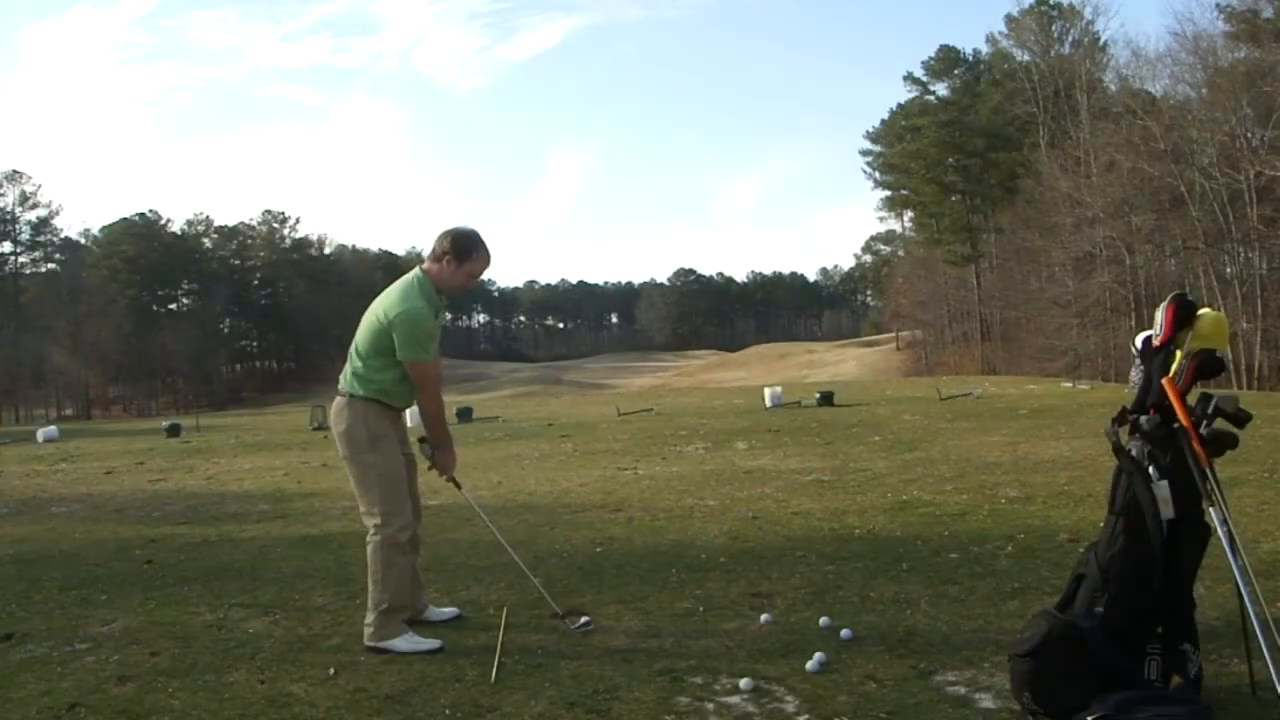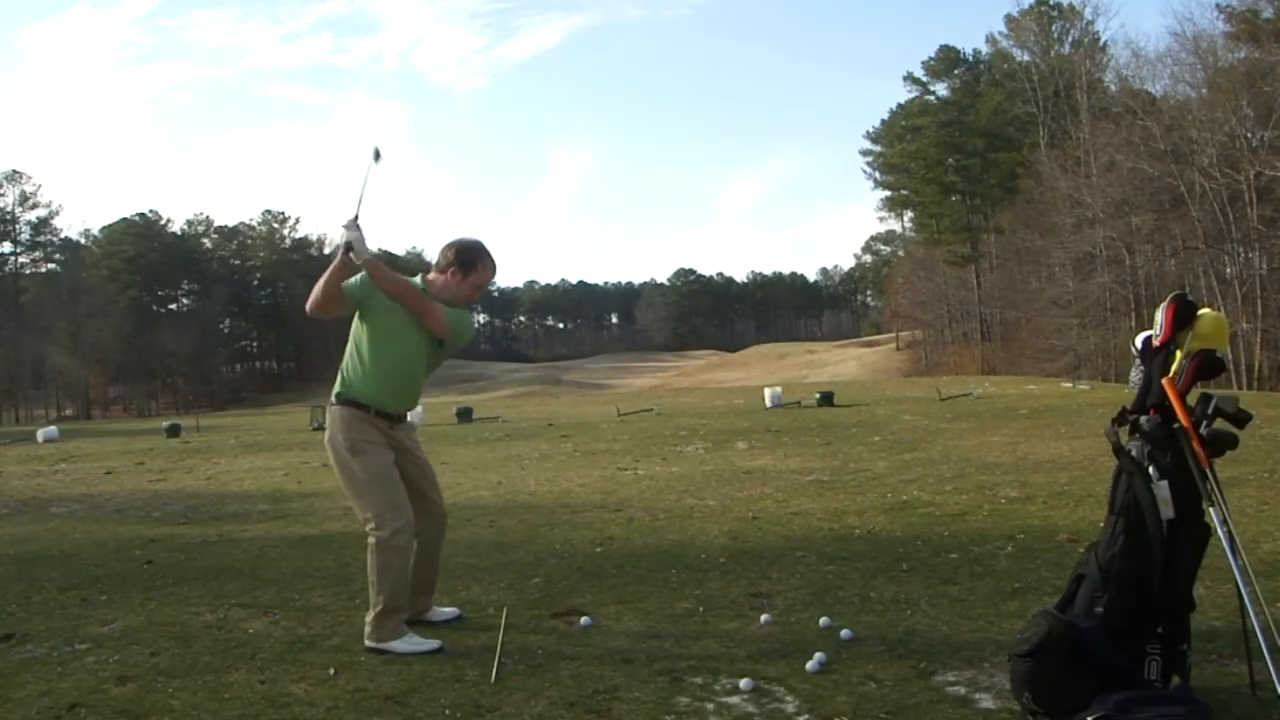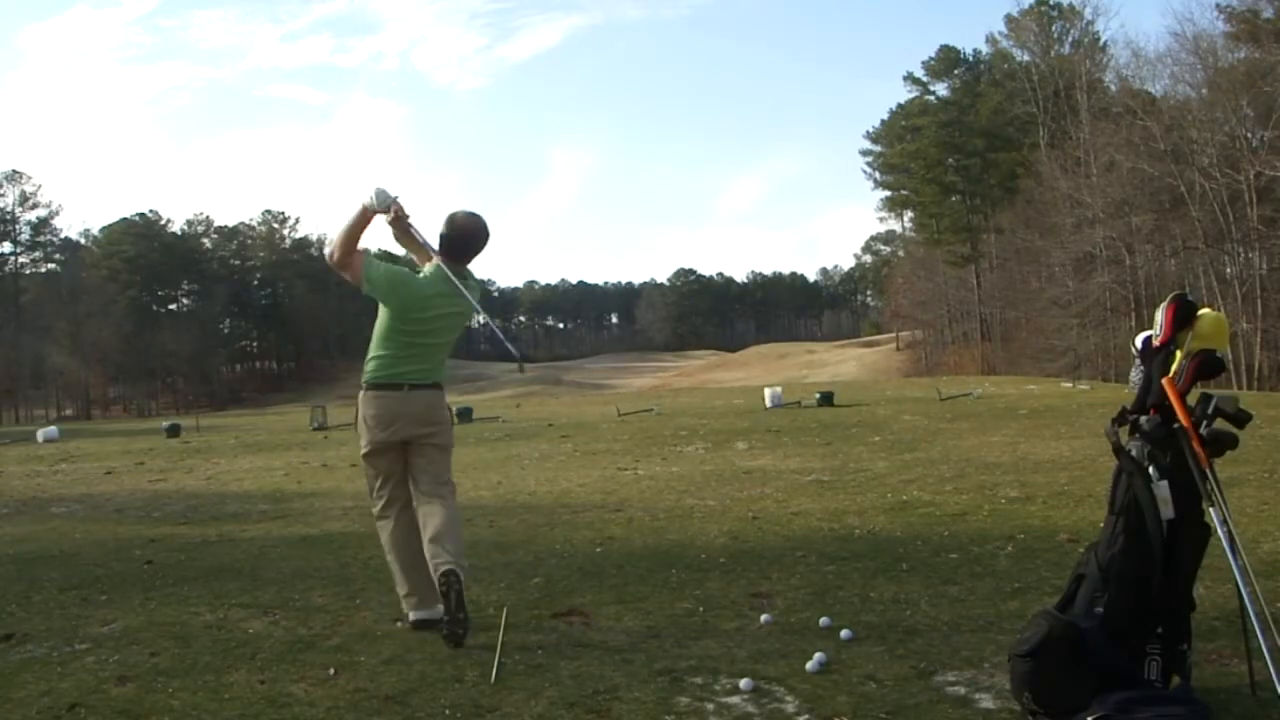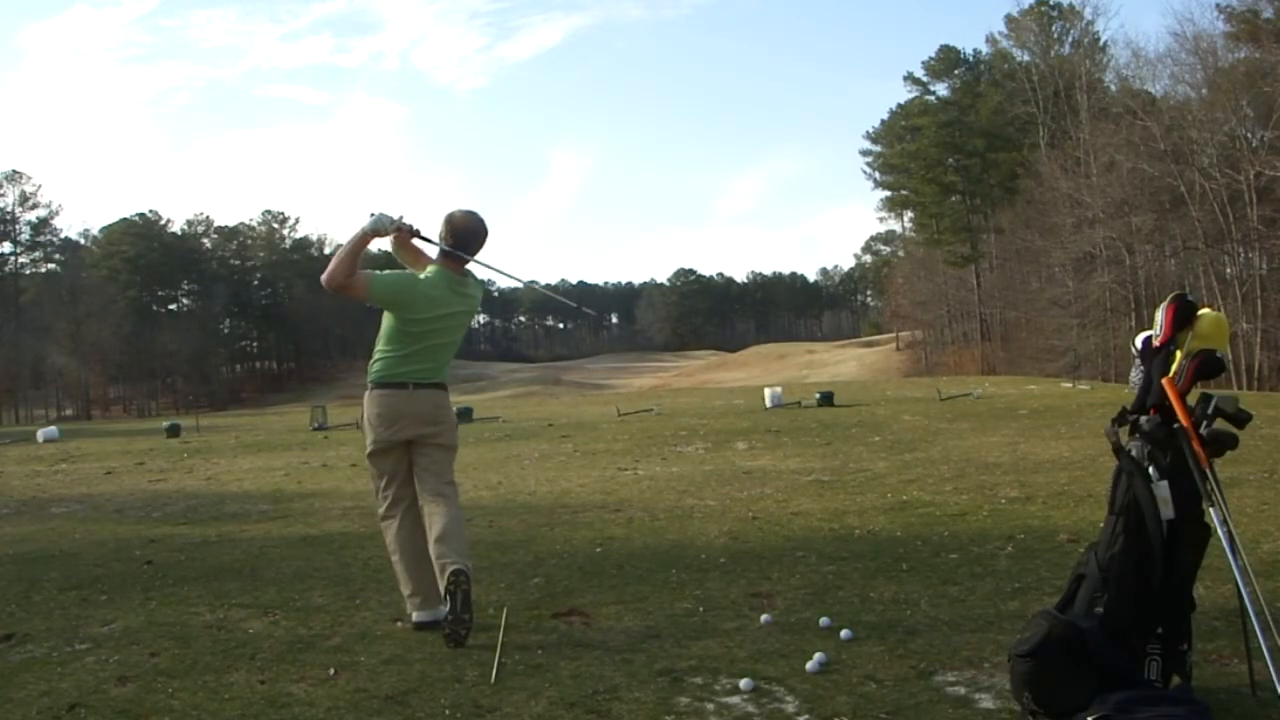
dt=0.7s
person 1, frame 1
left shoulder: (429, 298)
right shoulder: (411, 308)
left elbow: (431, 374)
right elbow: (425, 387)
left wrist: (436, 438)
right wrist: (443, 444)
left hip: (385, 414)
right hip: (364, 415)
left knee: (407, 515)
right knee: (390, 521)
left ankle: (411, 603)
right ankle: (383, 628)
person 1, frame 2
left shoulder: (459, 323)
right shoulder: (373, 281)
left elbow: (416, 304)
right elbow: (317, 307)
left wrist: (367, 257)
right wrist: (345, 258)
left hip: (397, 424)
right hip: (354, 421)
left knee: (430, 516)
right knee: (392, 523)
left ankle: (416, 603)
right ankle: (384, 630)
person 1, frame 3
left shoulder: (404, 286)
right shoulder: (468, 290)
left elbow: (336, 257)
right elbow: (434, 261)
left wrist: (371, 209)
right wrist: (403, 226)
left hip: (381, 402)
right hip: (429, 402)
left knee: (392, 505)
right knee: (436, 494)
left ankle: (420, 603)
right ankle: (446, 570)
person 1, frame 4
left shoulder: (408, 287)
right shoulder: (471, 290)
left elbow: (332, 279)
right elbow: (432, 267)
left wrist: (369, 230)
right wrist: (402, 241)
left hip: (386, 402)
right hip: (433, 402)
left knee: (397, 506)
right knee: (439, 494)
left ankle: (423, 604)
right ankle: (454, 570)
